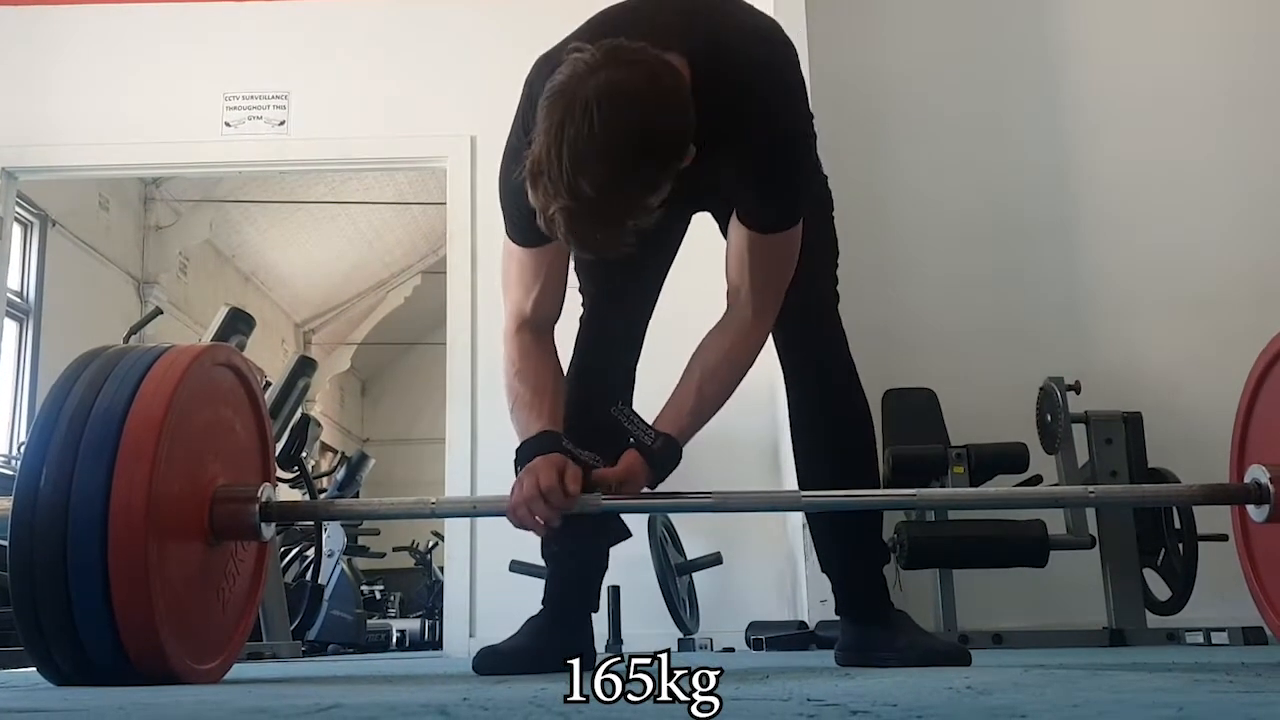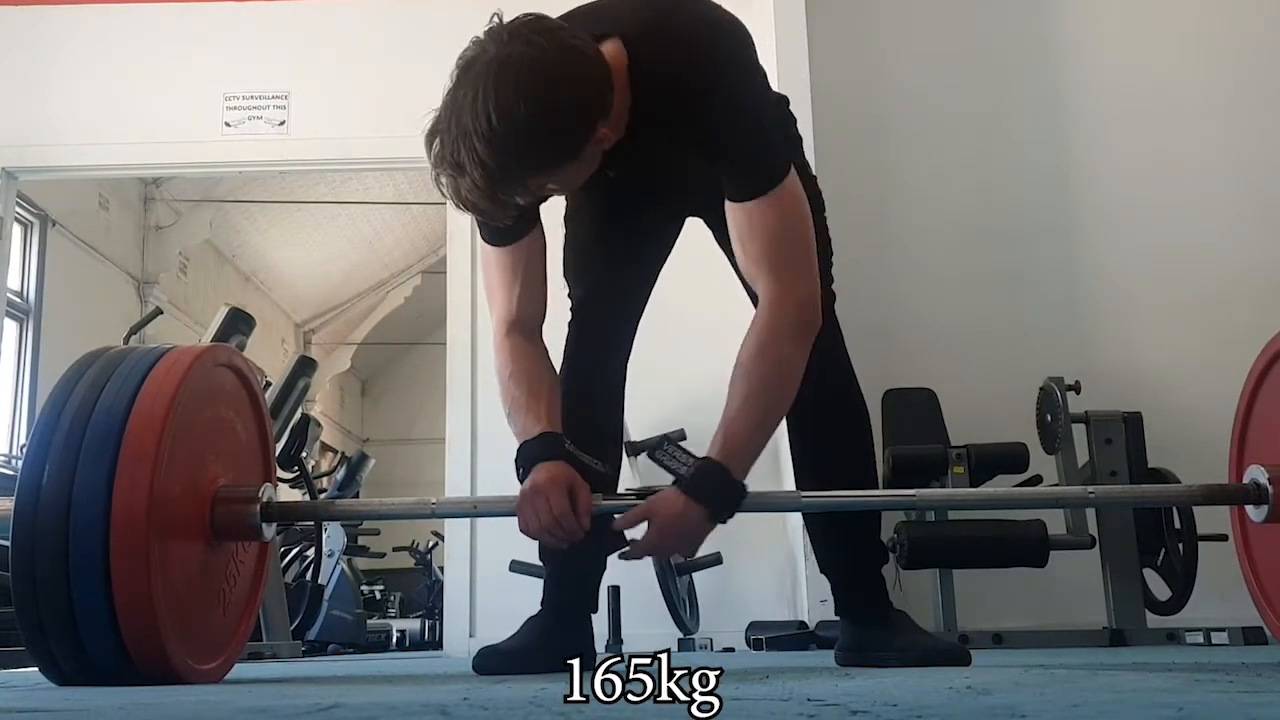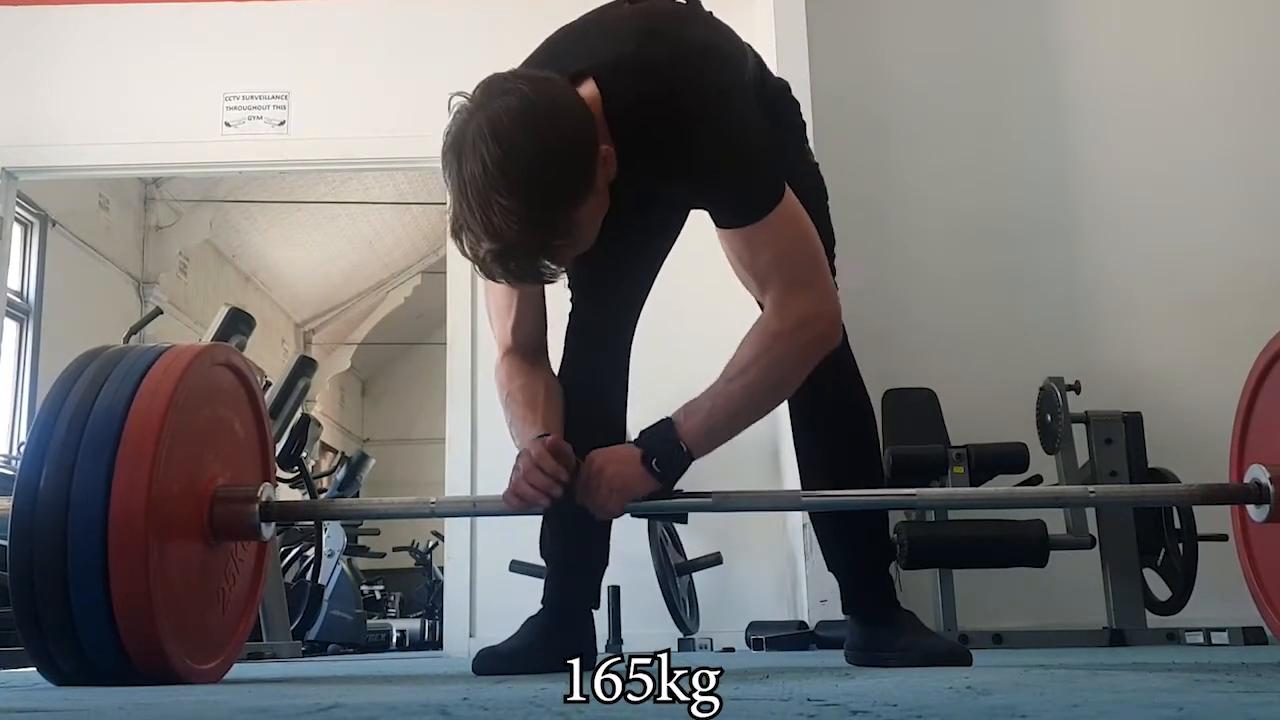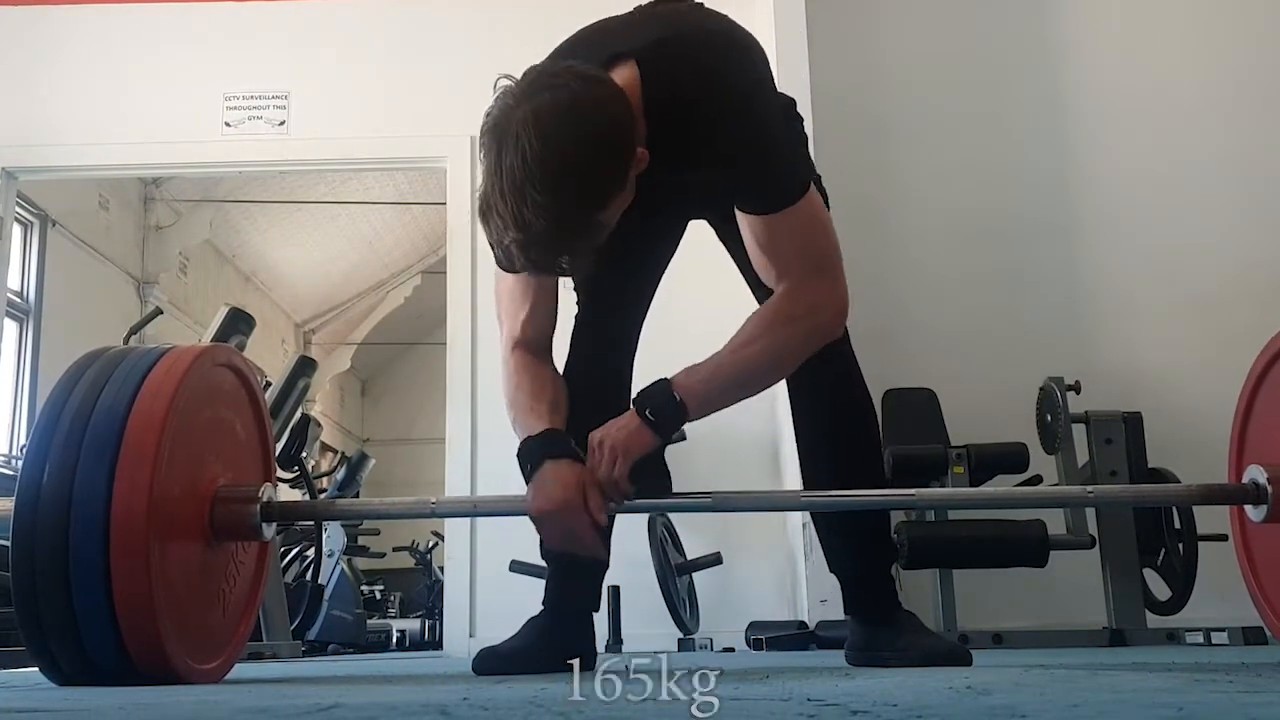
dt=0.7s
person 1, frame 1
left shoulder: (760, 96)
right shoulder: (544, 129)
left elbow: (749, 314)
right elbow: (528, 324)
left wrist: (656, 451)
right wrist: (542, 448)
left hip: (749, 150)
right hip: (610, 154)
left knee: (813, 340)
right knee: (604, 333)
left ankle: (868, 614)
right ankle: (565, 617)
person 1, frame 2
left shoulder: (708, 72)
right shoulder: (502, 138)
left elbow: (790, 298)
right elbow: (515, 327)
left wrist: (710, 487)
right wrist: (541, 453)
left hip: (733, 154)
right hip: (620, 180)
left knee: (812, 336)
right knee: (594, 336)
left ankle: (866, 614)
right ankle: (564, 617)
person 1, frame 3
left shoulder: (701, 105)
right shoulder: (507, 167)
left elbow: (810, 314)
right elbow: (520, 351)
left wrist: (660, 453)
right wrist: (537, 440)
left hip: (750, 125)
right hip: (622, 141)
left knee: (815, 346)
right knee: (593, 331)
left ankle: (874, 612)
right ankle: (566, 615)
person 1, frame 4
left shoulder: (725, 94)
right shoulder: (525, 161)
left elbow: (818, 300)
right elbow: (522, 344)
left wrist: (661, 409)
right wrist: (546, 453)
left hip: (734, 148)
left knee: (820, 349)
right knee: (598, 334)
left ankle: (875, 613)
right ankle: (567, 616)
